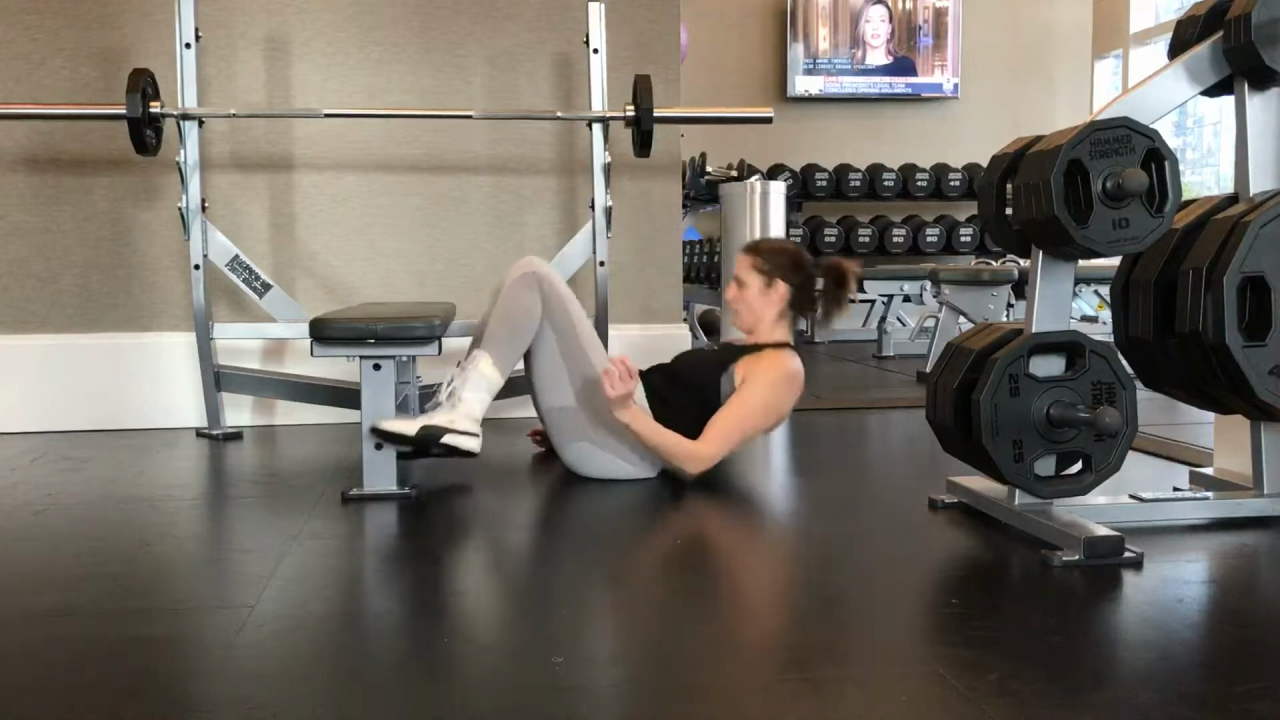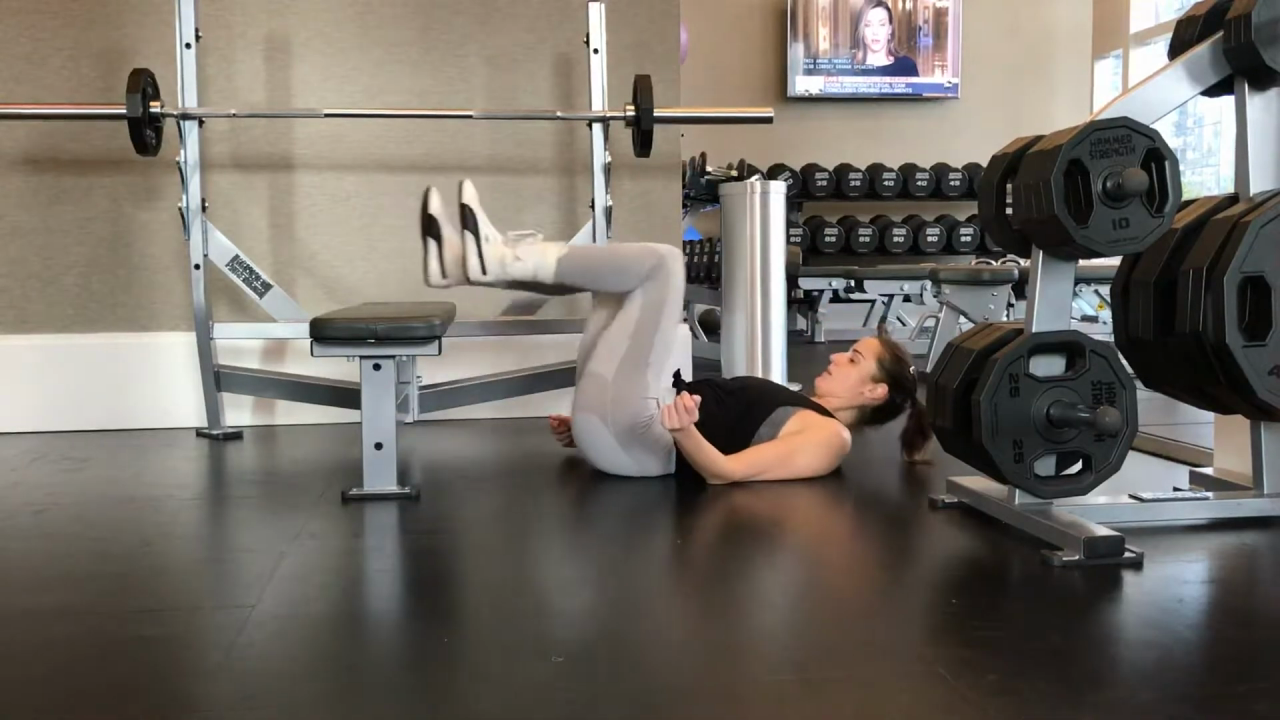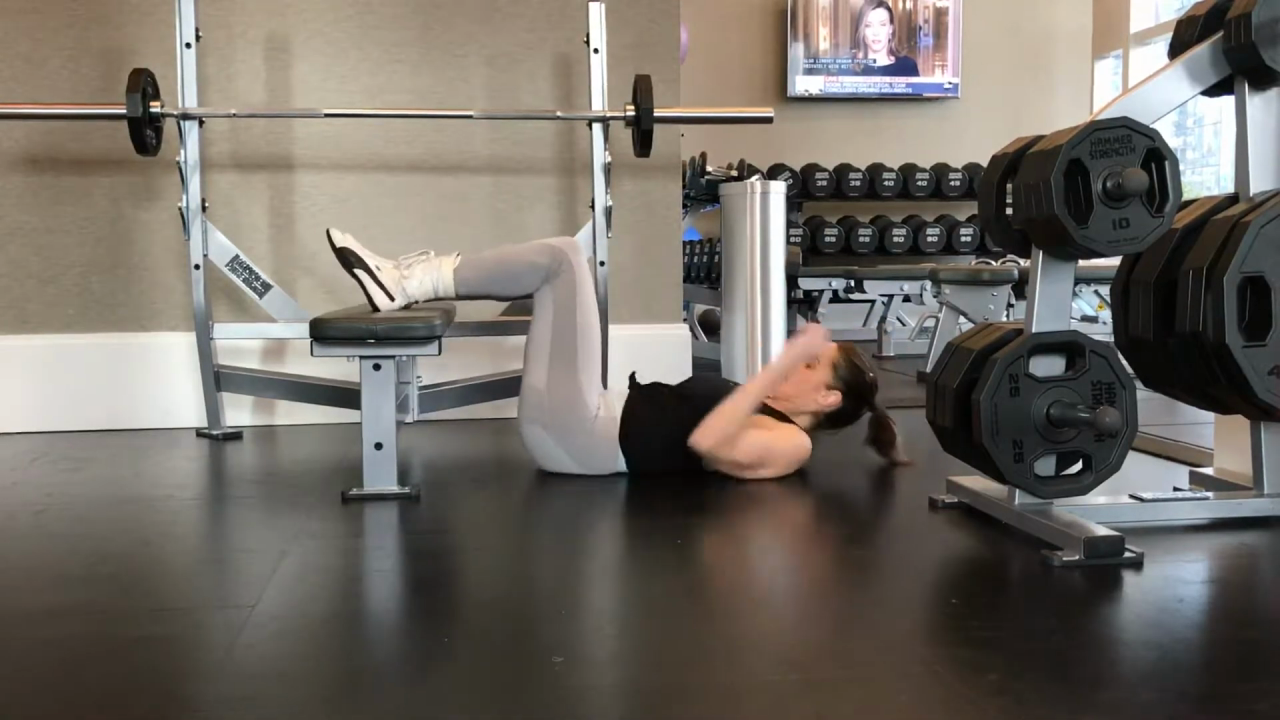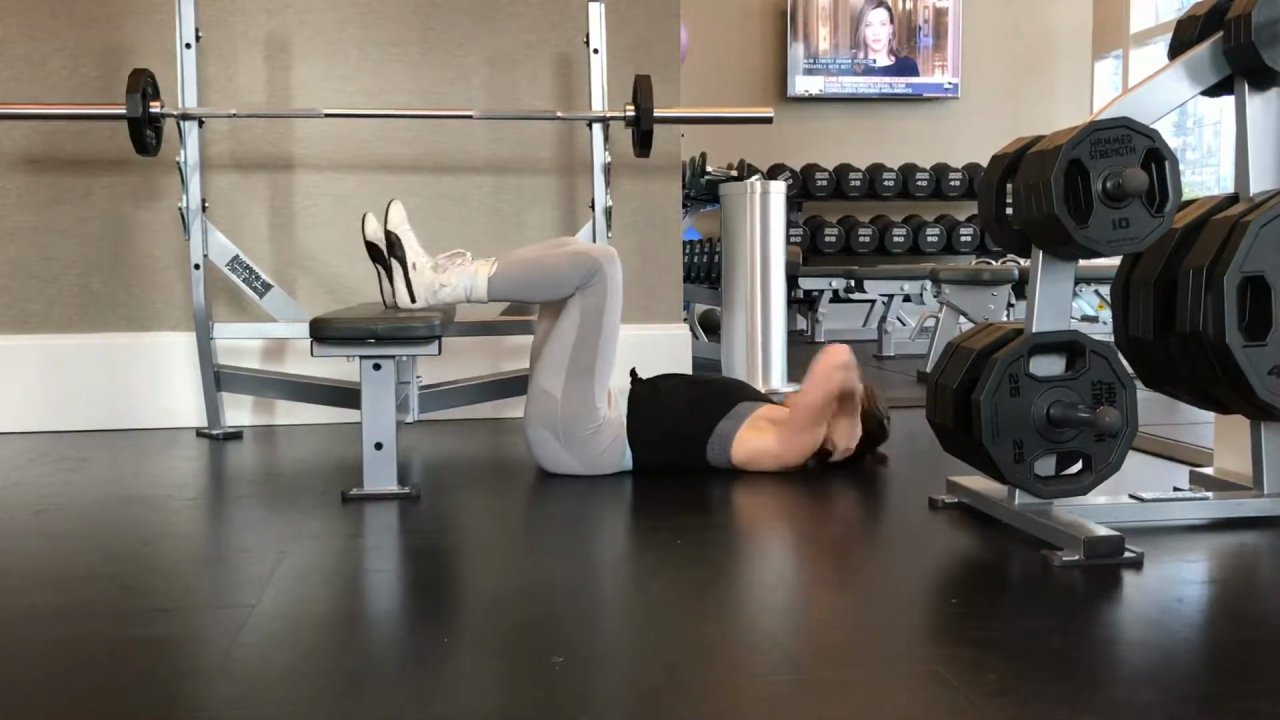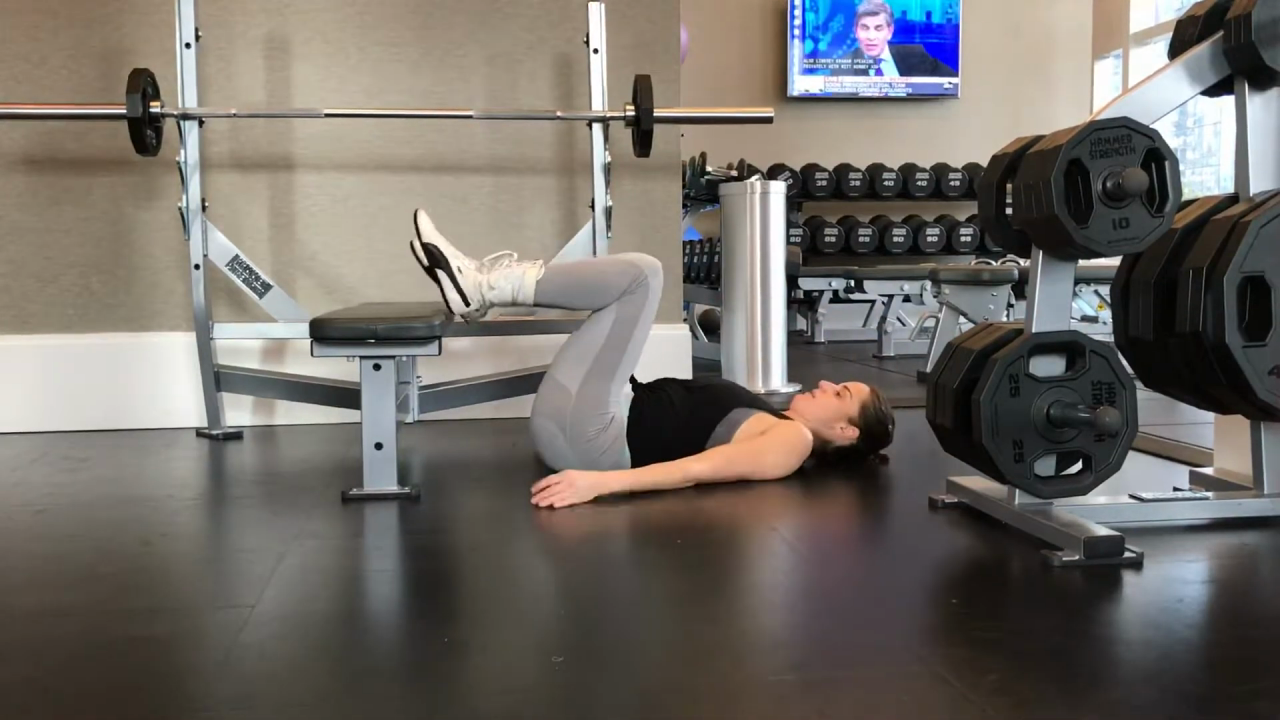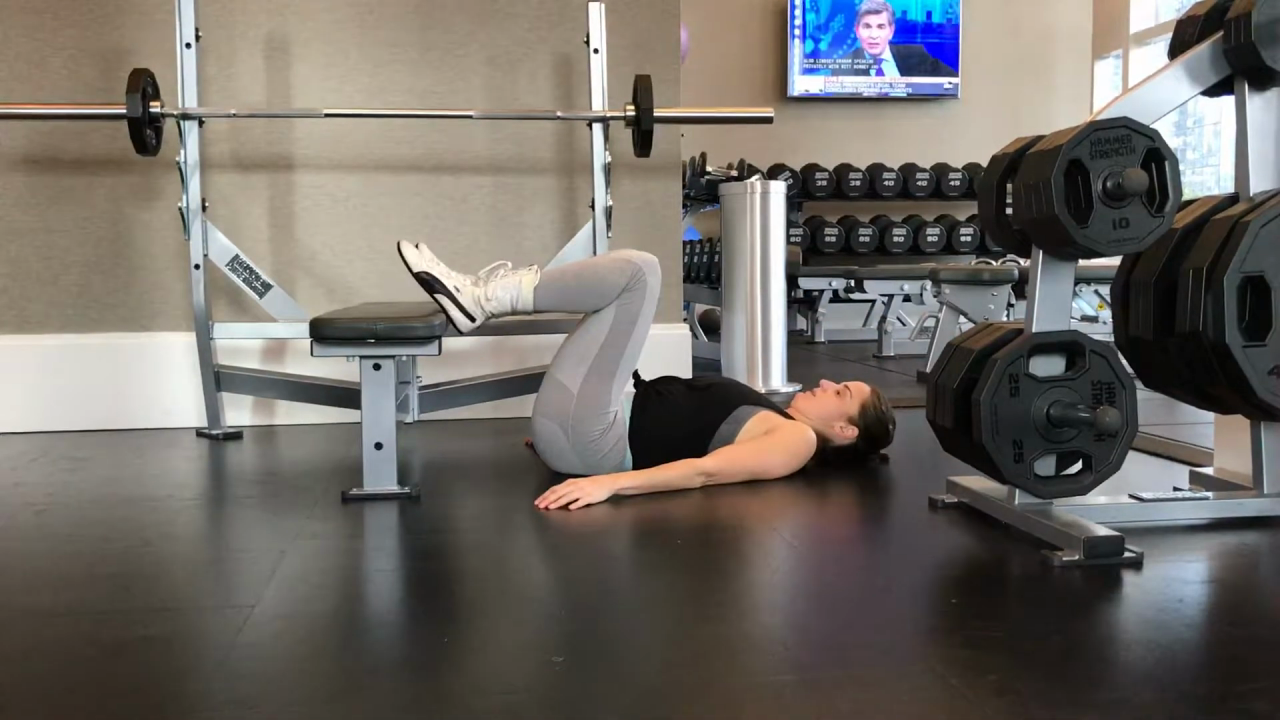
dt=0.7s
person 1, frame 1
left shoulder: (781, 370)
right shoulder: (753, 349)
left elbow: (697, 457)
left wrist: (627, 413)
left hip: (617, 446)
right hip: (609, 428)
left knee: (532, 278)
right knee: (528, 280)
left ankle: (457, 415)
right ankle: (452, 413)
person 1, frame 2
left shoulder: (828, 437)
right shoulder: (796, 411)
left elbow: (724, 471)
left wrist: (684, 430)
right wrist: (585, 424)
left hip: (623, 438)
right hip: (617, 426)
left knee: (662, 263)
right knee: (627, 271)
left ankle: (499, 259)
right ankle: (465, 260)
person 1, frame 3
left shoulder: (789, 443)
right shoulder: (771, 421)
left elbow: (704, 442)
left wrist: (777, 373)
left hip: (576, 438)
right hip: (601, 418)
left knee: (565, 256)
right knee: (561, 263)
left ankle: (404, 285)
right ankle: (404, 279)
person 1, frame 4
left shoulder: (794, 442)
right shoulder: (770, 422)
left elbow: (835, 359)
left wrist: (845, 418)
left hip: (578, 441)
right hip: (593, 425)
left knee: (596, 263)
right knee: (572, 255)
left ankle: (431, 285)
right ankle: (427, 278)
person 1, frame 5
left shoulder: (793, 441)
right shoulder: (771, 425)
left elbow: (701, 470)
left wrist: (600, 481)
left hip: (583, 437)
right hip: (583, 425)
left knee: (641, 272)
right knee: (630, 273)
left ankle: (480, 286)
right ankle: (476, 287)
person 1, frame 6
left shoulder: (796, 440)
right shoulder: (771, 421)
left elbow: (706, 470)
left wrist: (609, 483)
left hip: (587, 440)
right hip: (584, 428)
left knee: (638, 271)
right knee: (632, 274)
left ankle: (480, 299)
right ankle: (477, 295)
